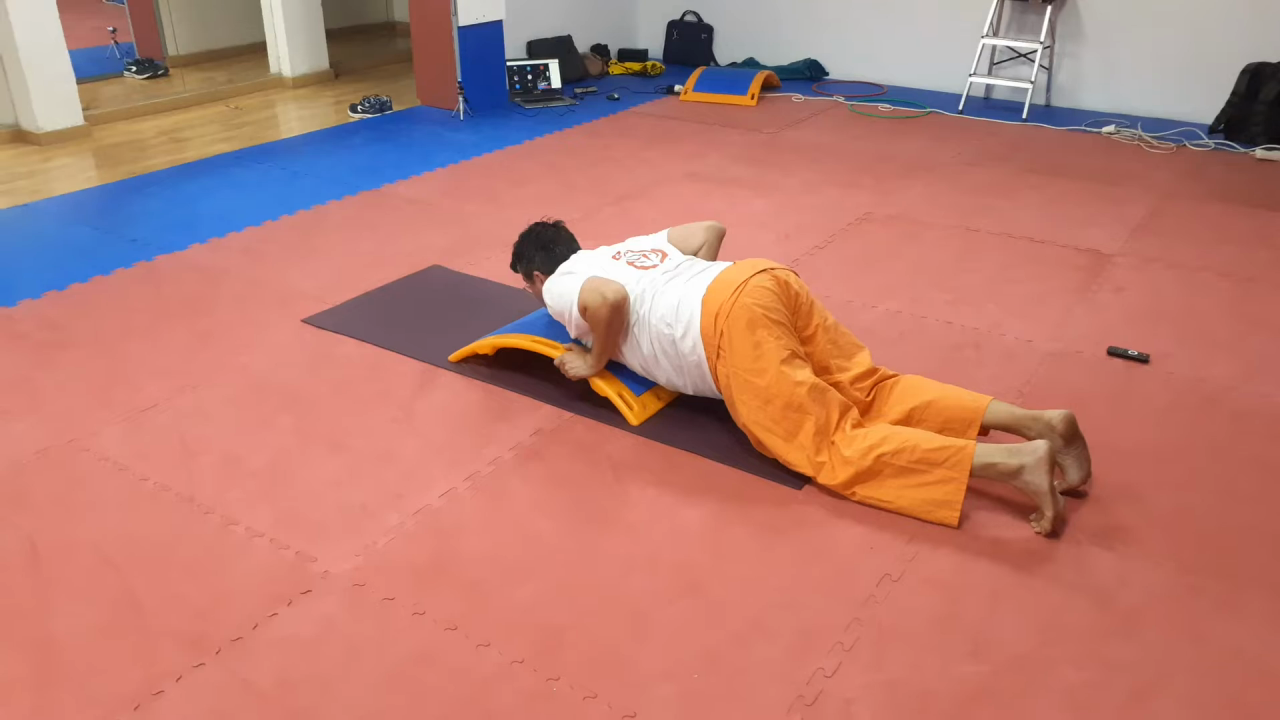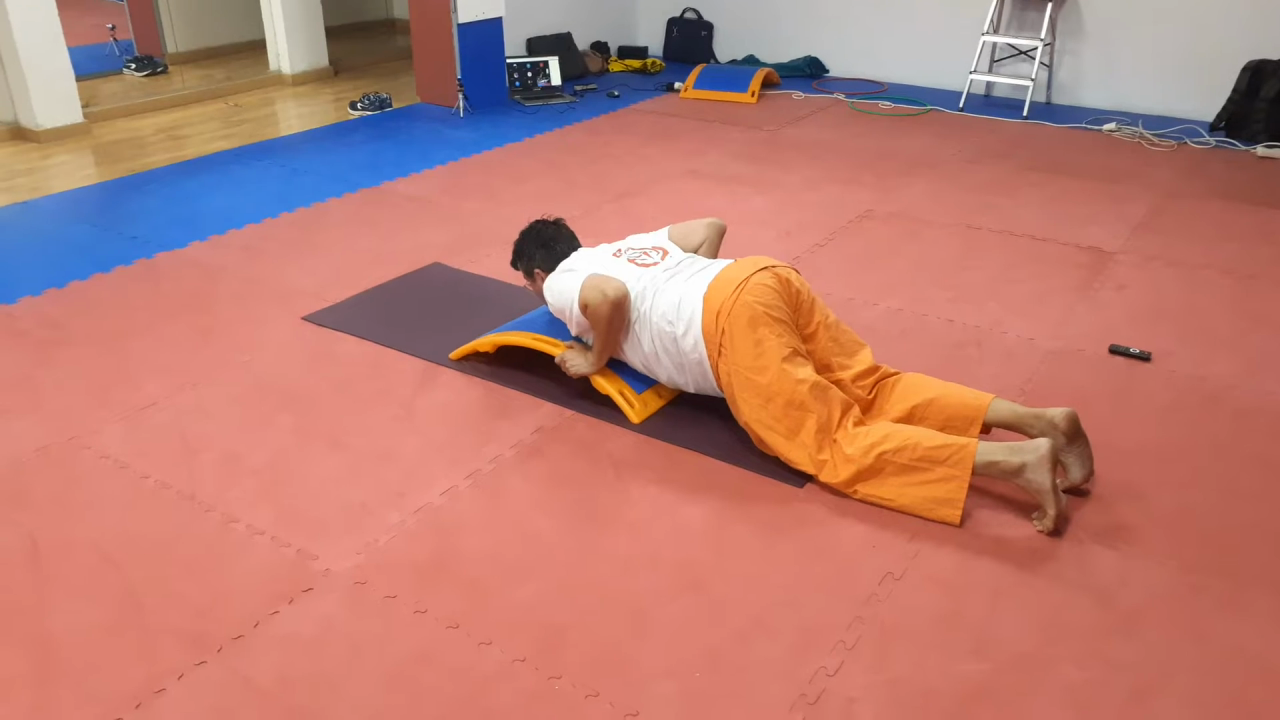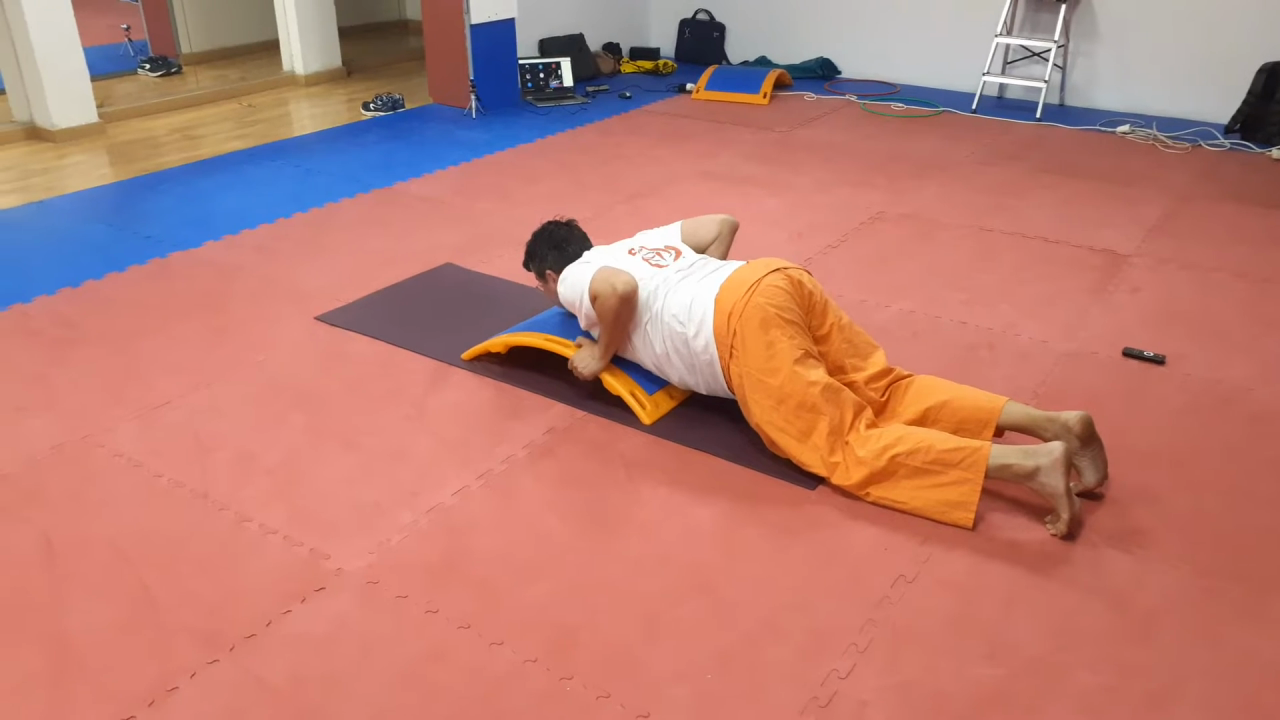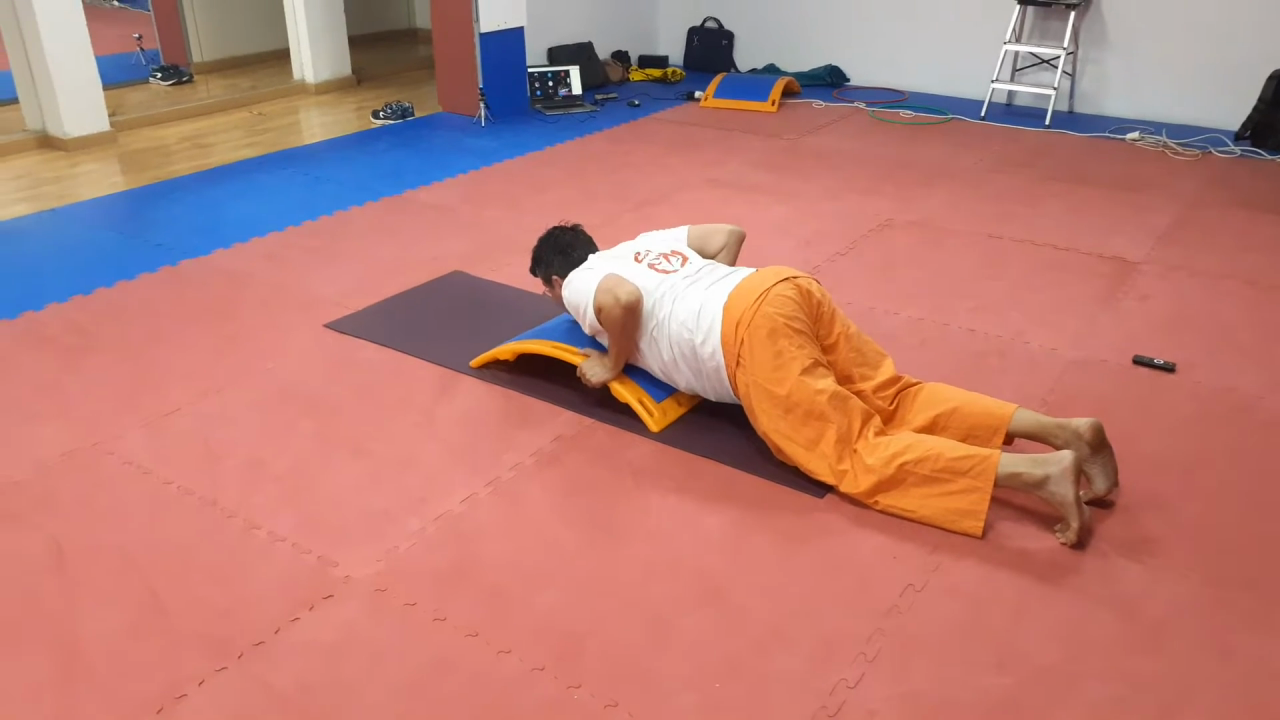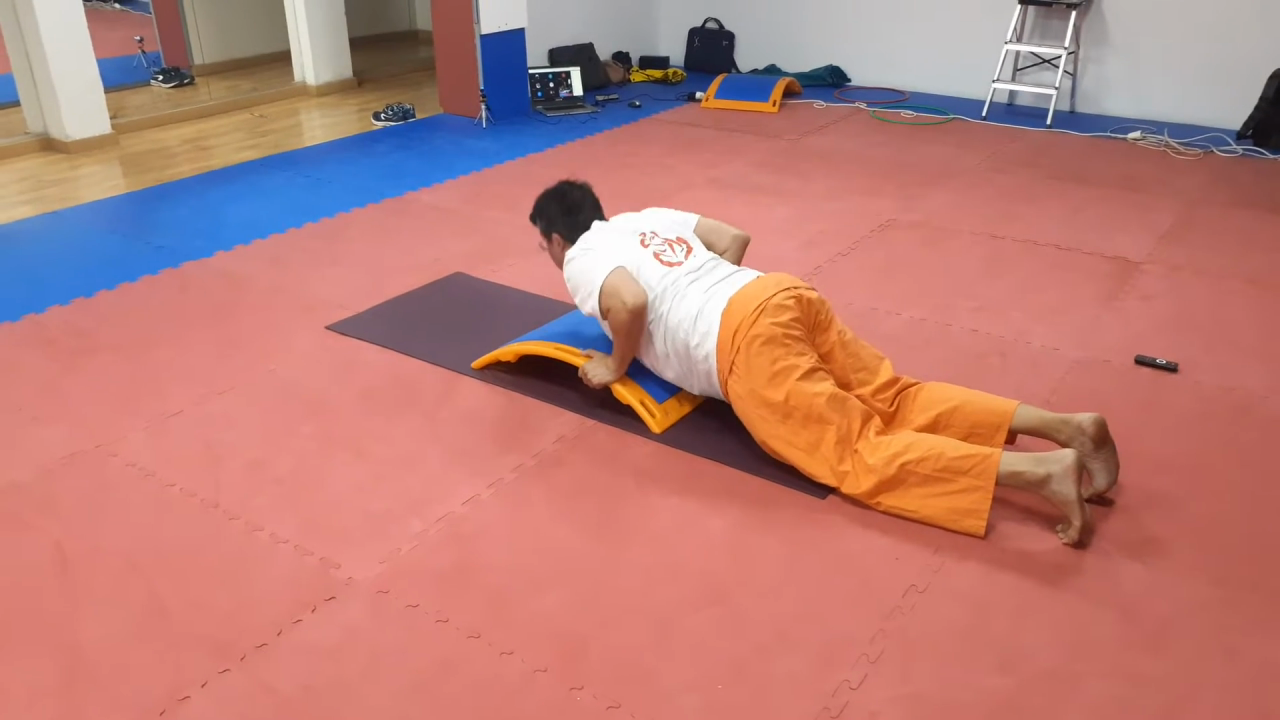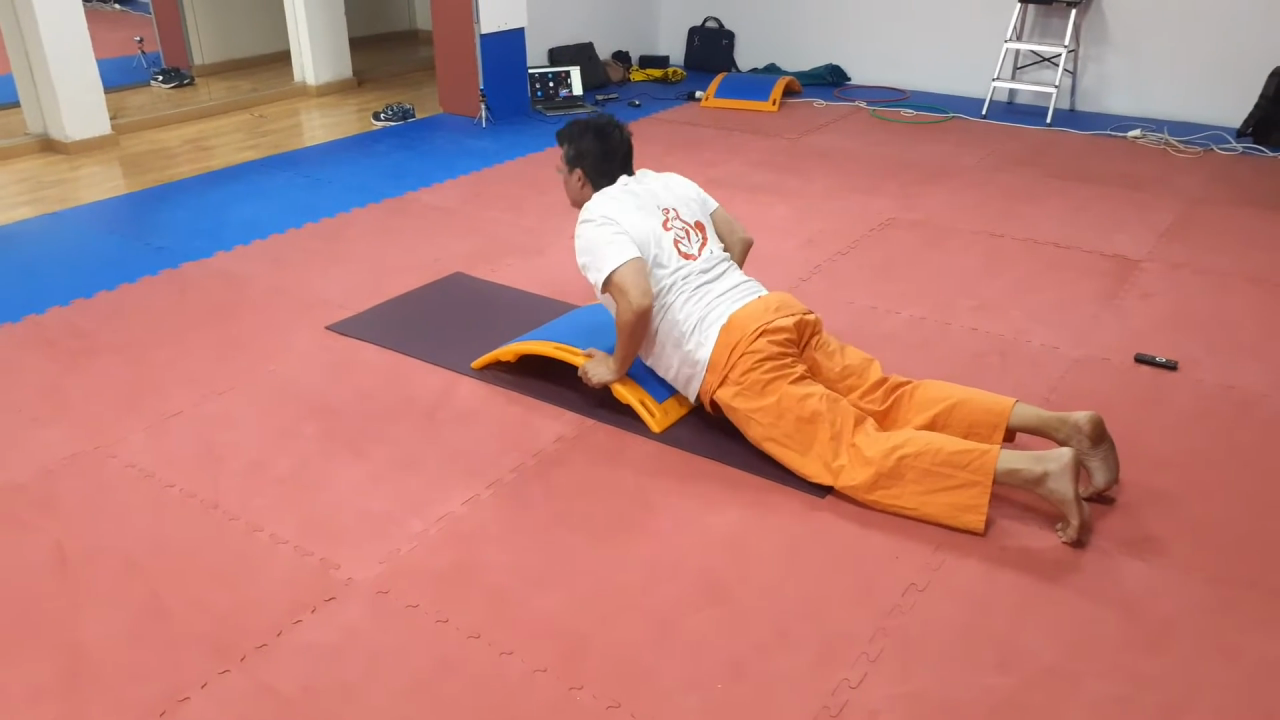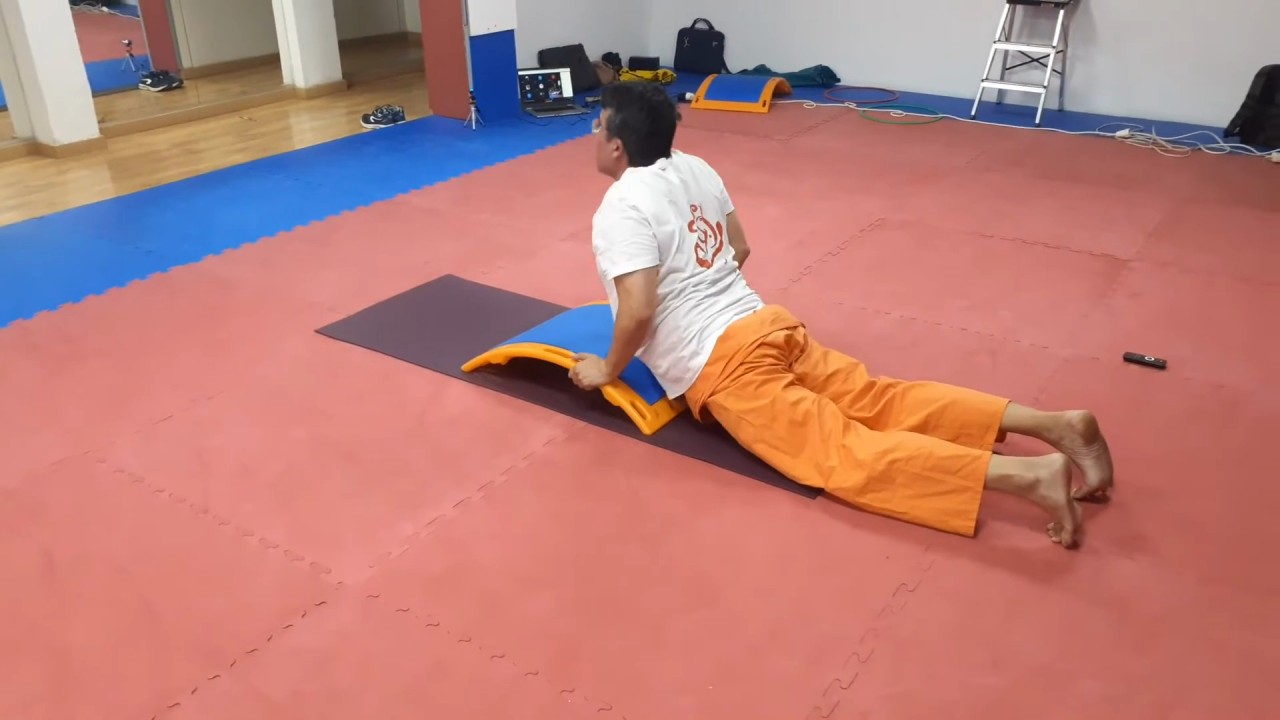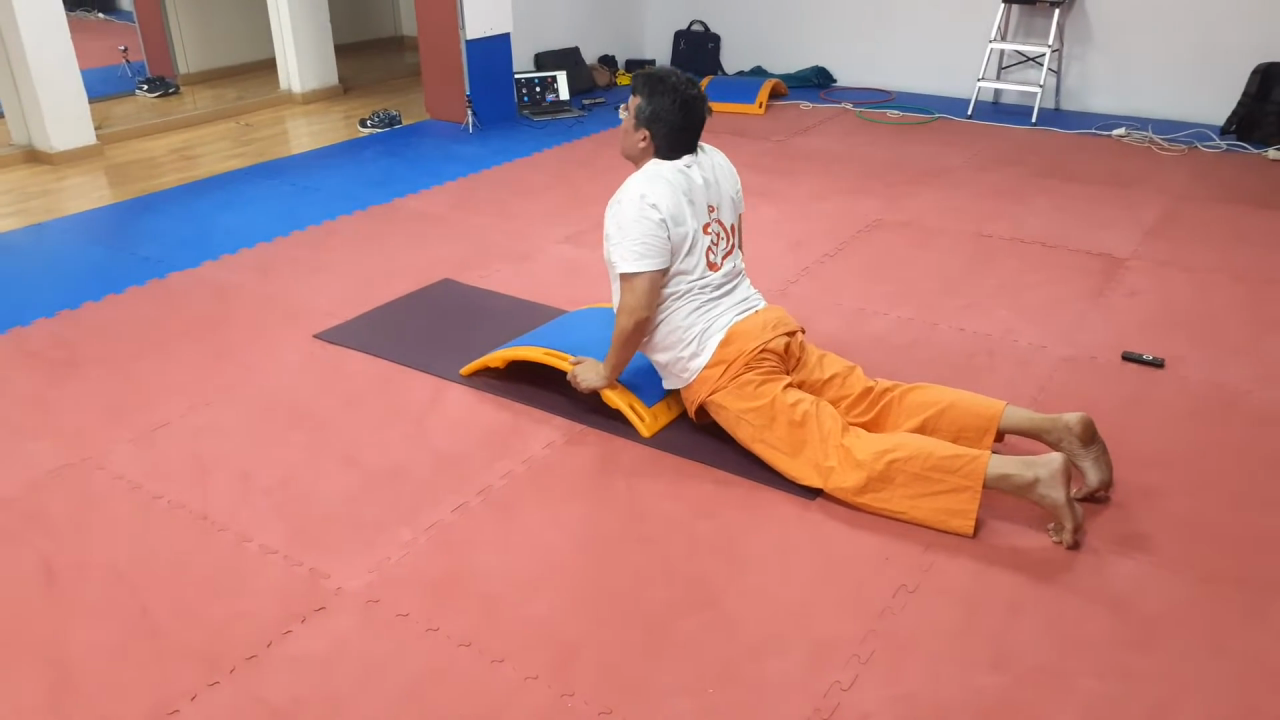
dt=0.4s
person 1, frame 1
left shoulder: (559, 287)
right shoulder: (625, 247)
left elbow: (606, 299)
right elbow: (710, 229)
left wrist: (596, 360)
left hip: (731, 323)
right hip: (763, 277)
left knee: (836, 446)
right knee: (875, 393)
left ankle: (1017, 462)
right ankle: (1038, 423)
person 1, frame 2
left shoulder: (561, 284)
right shoulder: (624, 244)
left elbow: (608, 297)
right elbow: (711, 227)
left wrist: (596, 358)
left hip: (732, 322)
right hip: (766, 276)
left knee: (836, 444)
right knee: (874, 391)
left ankle: (1020, 460)
right ankle: (1041, 421)
person 1, frame 3
left shoulder: (575, 280)
right shoulder: (637, 242)
left elbow: (617, 288)
right elbow: (723, 223)
left wrist: (602, 354)
left hip: (745, 323)
right hip: (776, 277)
left knee: (849, 448)
right knee: (889, 394)
left ankle: (1032, 463)
right ankle: (1054, 424)
person 1, frame 4
left shoulder: (580, 286)
right shoulder: (645, 243)
left elbow: (620, 299)
right elbow: (730, 234)
left wrist: (613, 364)
left hip: (751, 332)
right hip: (783, 286)
left knee: (856, 455)
right knee: (897, 401)
left ankle: (1043, 472)
right ankle: (1064, 430)
person 1, frame 5
left shoulder: (580, 260)
right shoulder: (648, 217)
left elbow: (629, 302)
right elbow: (735, 237)
left wrist: (617, 364)
left hip: (749, 341)
right hip: (782, 292)
left knee: (858, 457)
right knee: (899, 402)
left ankle: (1043, 470)
right ankle: (1068, 426)
person 1, frame 6
left shoulder: (595, 222)
right shoulder: (668, 182)
left elbow: (637, 301)
left wrist: (618, 365)
left hip: (738, 359)
right hip: (776, 312)
left knee: (854, 454)
right knee: (894, 401)
left ankle: (1037, 469)
right ankle: (1063, 425)
person 1, frame 7
left shoulder: (621, 208)
right shoulder: (694, 168)
left elbow: (639, 310)
left wrist: (608, 369)
left hip: (723, 366)
right hip: (765, 324)
left knee: (845, 456)
right knee: (885, 403)
left ankle: (1029, 474)
right ankle: (1057, 424)
person 1, frame 8
left shoulder: (637, 201)
right shoulder: (714, 162)
left elbow: (638, 310)
left wrist: (606, 372)
left hip: (722, 366)
right hip: (764, 326)
left knee: (842, 457)
right knee: (883, 405)
left ankle: (1028, 475)
right ankle: (1055, 427)
